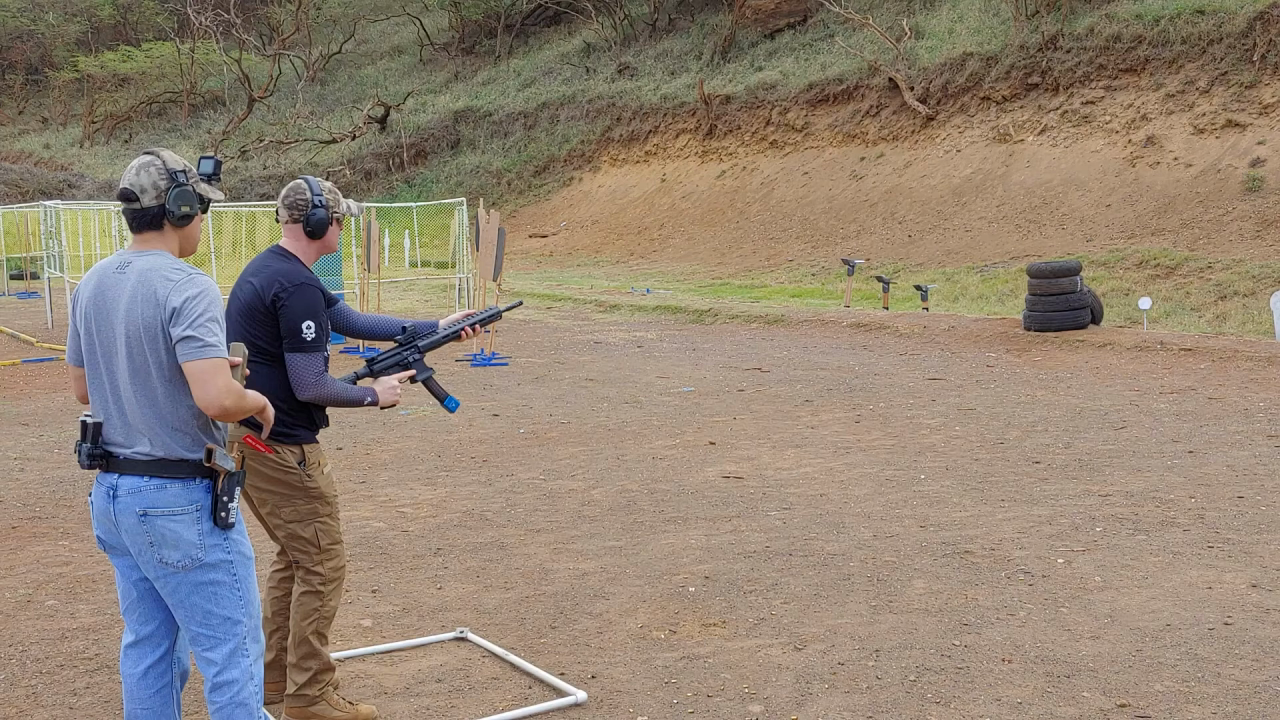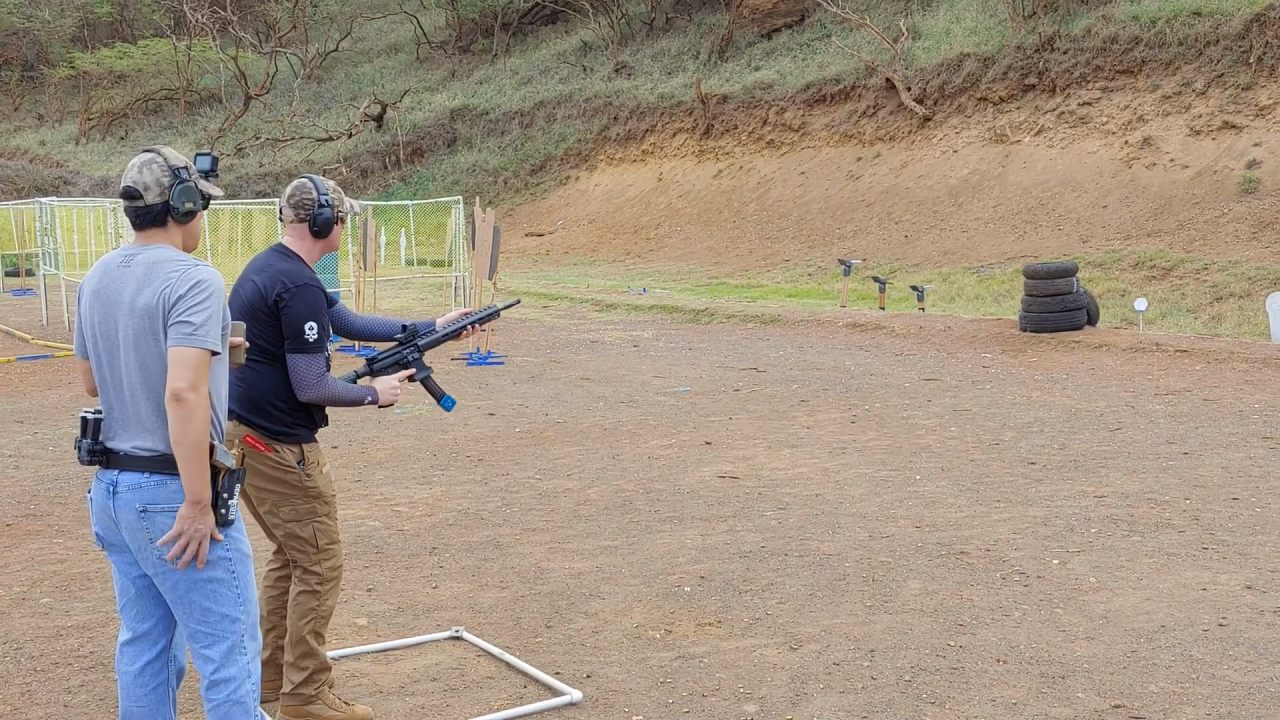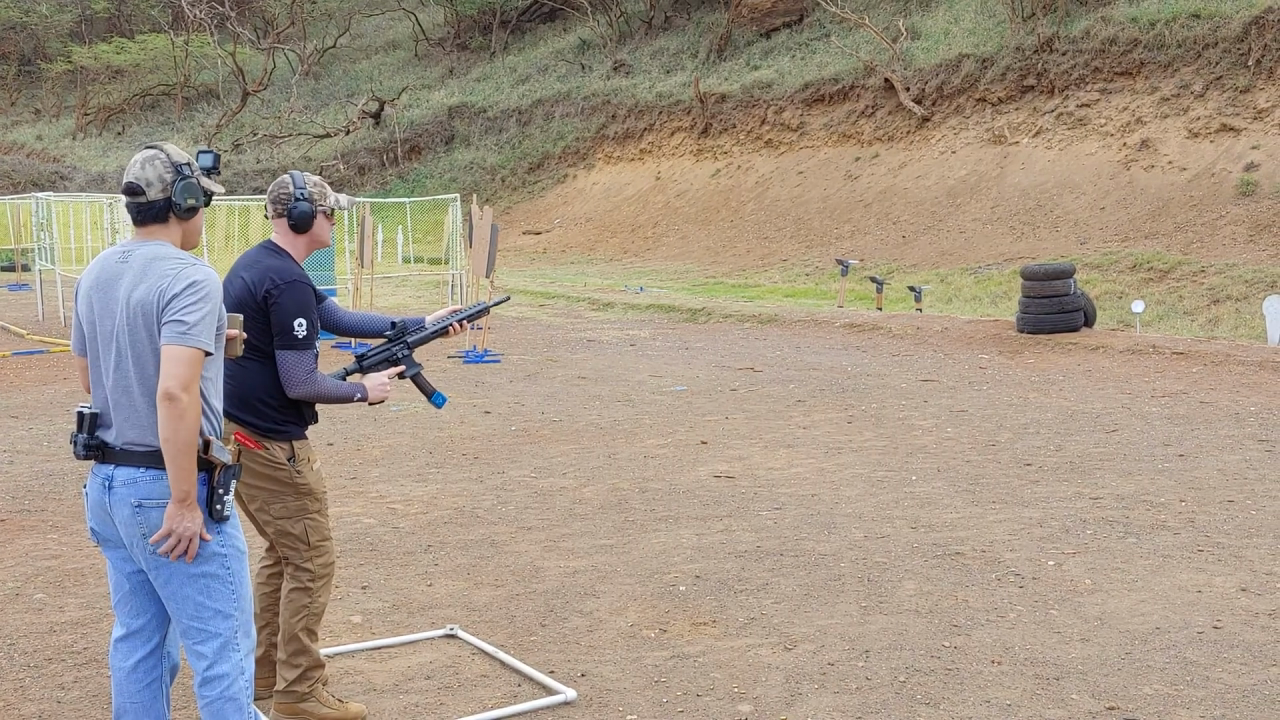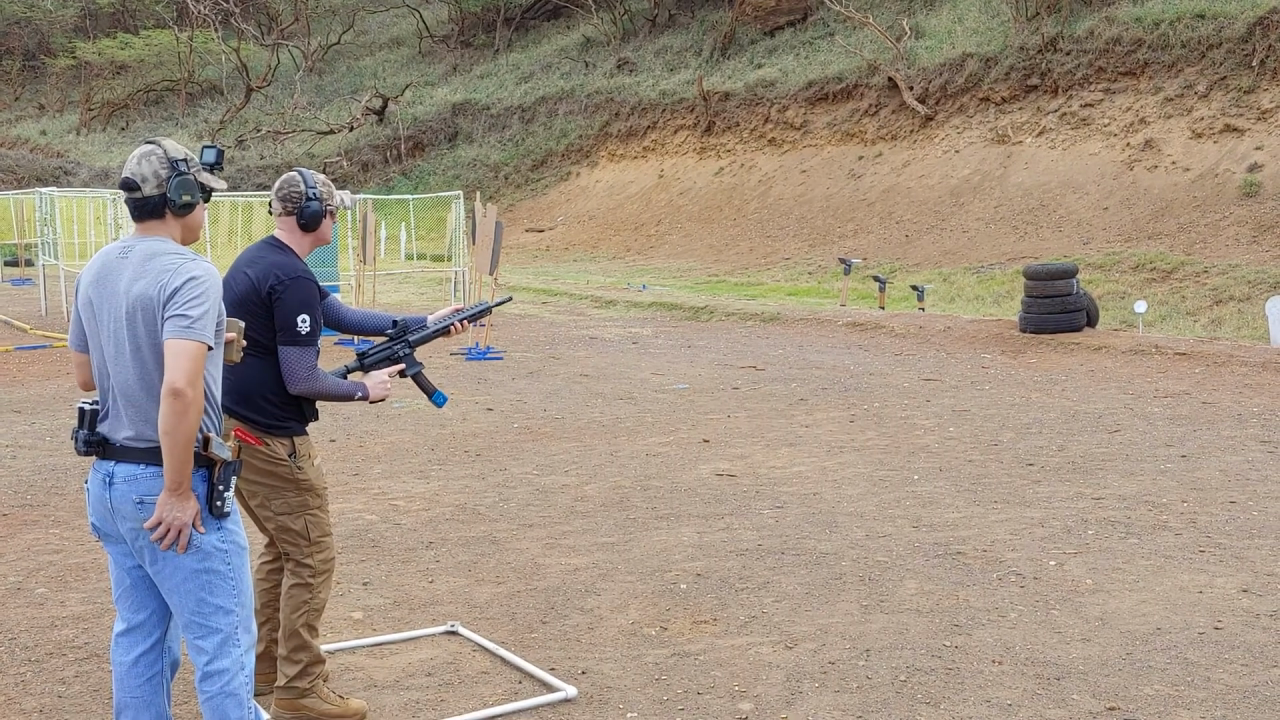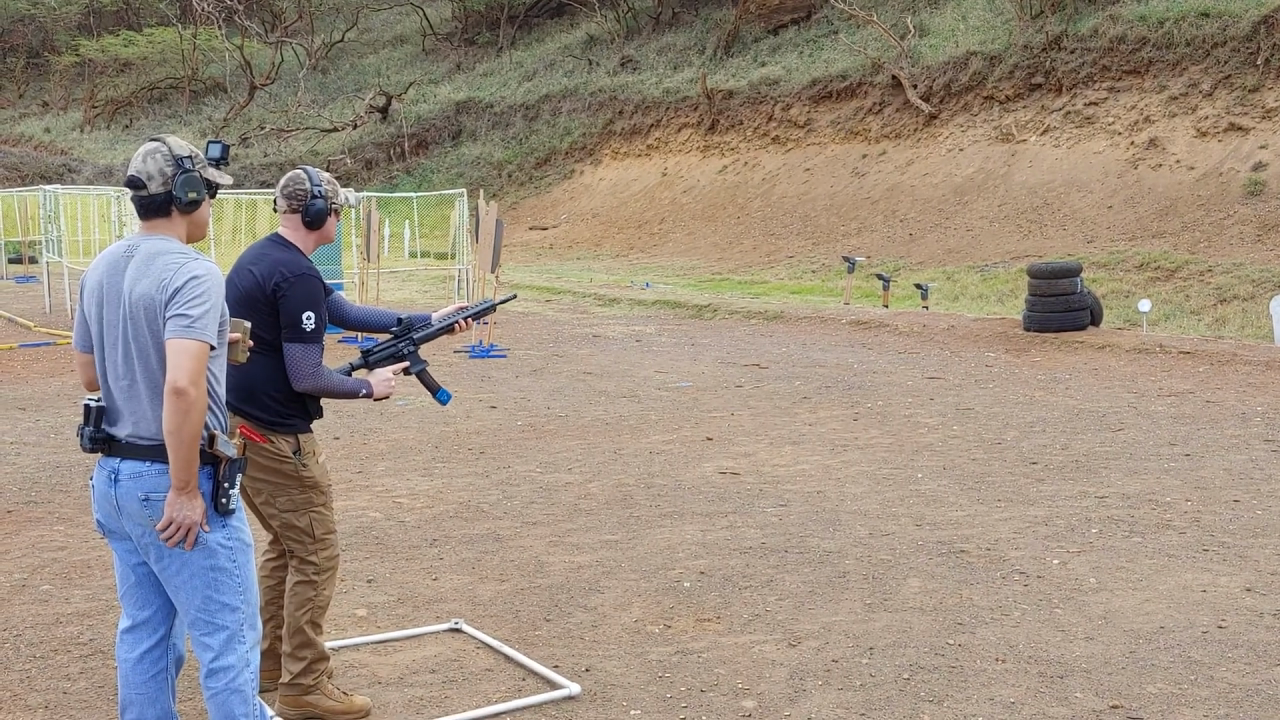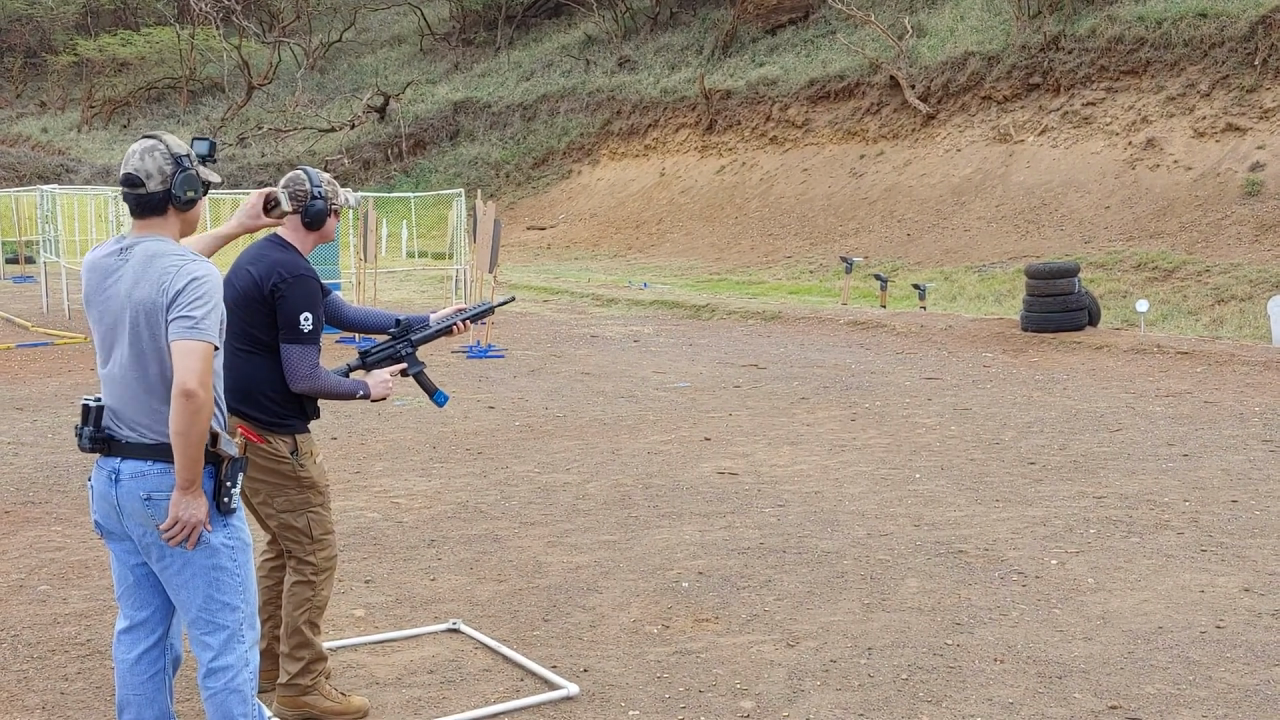
dt=0.7s
person 1, frame 1
left shoulder: (92, 283)
right shoulder: (187, 286)
left elbow: (84, 388)
right elbow: (216, 399)
right wrist: (259, 401)
left hip: (113, 491)
right hip: (177, 498)
left knee: (148, 646)
right knee: (231, 649)
person 1, frame 2
left shoulder: (96, 278)
right shoulder: (192, 278)
right elbow: (183, 393)
right wrist: (196, 502)
left hip: (112, 488)
right hip: (172, 493)
left knee: (144, 643)
right knee: (228, 647)
person 1, frame 3
left shoulder: (95, 273)
right shoulder: (189, 277)
right elbow: (174, 394)
right wrist: (184, 502)
left hip: (107, 483)
right hip: (166, 487)
left knee: (138, 639)
right knee: (221, 645)
person 1, frame 4
left shoulder: (95, 269)
right shoulder: (189, 272)
right elbow: (180, 387)
right wrist: (177, 492)
left hip: (108, 479)
right hip: (168, 483)
left knee: (139, 634)
right knee: (222, 640)
person 1, frame 5
left shoulder: (100, 268)
right shoulder: (191, 272)
right elbow: (181, 387)
right wrist: (184, 491)
left hip: (113, 476)
right hip: (172, 479)
left knee: (144, 632)
right knee: (228, 638)
person 1, frame 6
left shoulder: (97, 264)
right shoulder: (193, 275)
right elbow: (190, 389)
left wrist: (230, 230)
right wrist: (189, 490)
left hip: (112, 476)
right hip: (171, 481)
left knee: (141, 633)
right knee: (225, 638)
person 2, frame 1
left shoulder: (268, 267)
right shoulder: (297, 285)
left elbow: (352, 321)
right elbow: (310, 385)
left wrist: (434, 327)
right wrist: (373, 394)
left hip: (247, 437)
right hip: (280, 447)
left knee: (294, 557)
right knee: (322, 566)
person 2, frame 2
left shoulder: (269, 265)
right shoulder: (300, 286)
left elbow: (349, 322)
right elbow: (311, 387)
left wrist: (432, 327)
right wrist: (373, 393)
left hip: (245, 434)
right hip: (278, 448)
left knee: (290, 556)
right knee: (318, 567)
left ankle: (271, 675)
person 2, frame 3
left shoulder: (257, 262)
right shoulder: (288, 282)
left elbow: (339, 319)
right elbow: (300, 384)
left wrist: (421, 323)
right wrist: (363, 390)
left hip: (238, 432)
right hip: (271, 445)
left knee: (282, 553)
right knee: (310, 564)
left ankle: (265, 671)
person 2, frame 4
left shoulder: (258, 258)
right shoulder: (292, 279)
left elbow: (343, 315)
right elbow: (302, 381)
left wrist: (424, 322)
right wrist: (364, 389)
left hip: (238, 429)
right hip: (271, 441)
left knee: (281, 548)
right knee: (311, 559)
left ankle: (265, 665)
person 2, frame 5
left shoulder: (261, 255)
right shoulder: (297, 276)
left elbow: (346, 312)
right elbow: (306, 377)
left wrist: (428, 319)
right wrist: (368, 386)
left hip: (241, 426)
right hip: (276, 439)
left knee: (284, 545)
right knee: (315, 555)
left ankle: (270, 661)
person 2, frame 6
left shoulder: (260, 255)
right shoulder: (295, 277)
left elbow: (344, 313)
right elbow: (304, 378)
left wrist: (427, 321)
right wrist: (366, 388)
left hip: (239, 426)
right hip: (273, 439)
left knee: (283, 545)
right knee: (313, 555)
left ankle: (269, 662)
